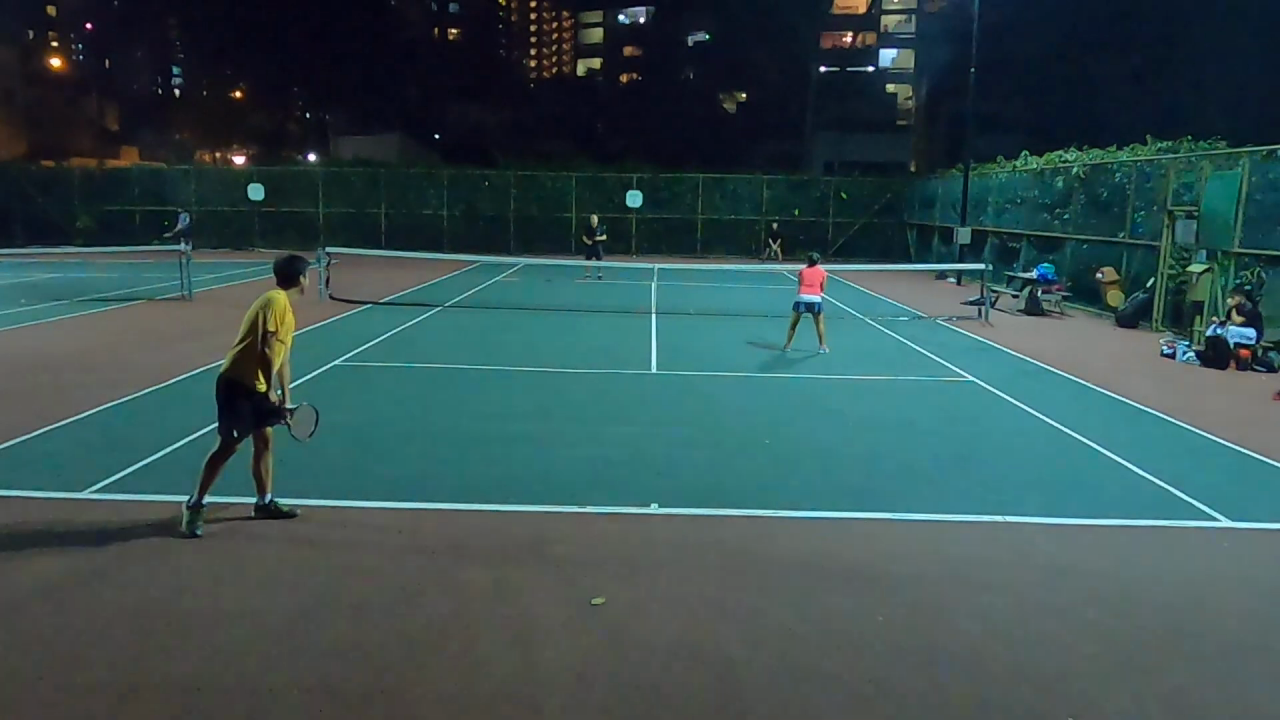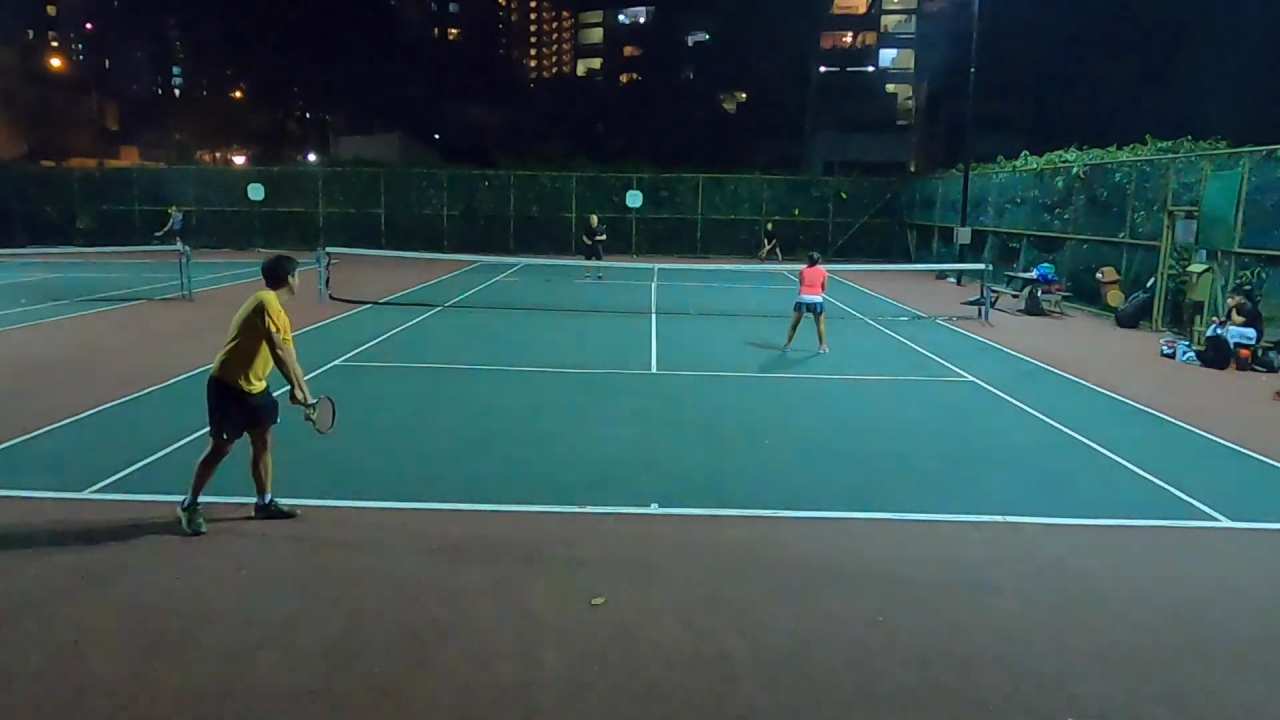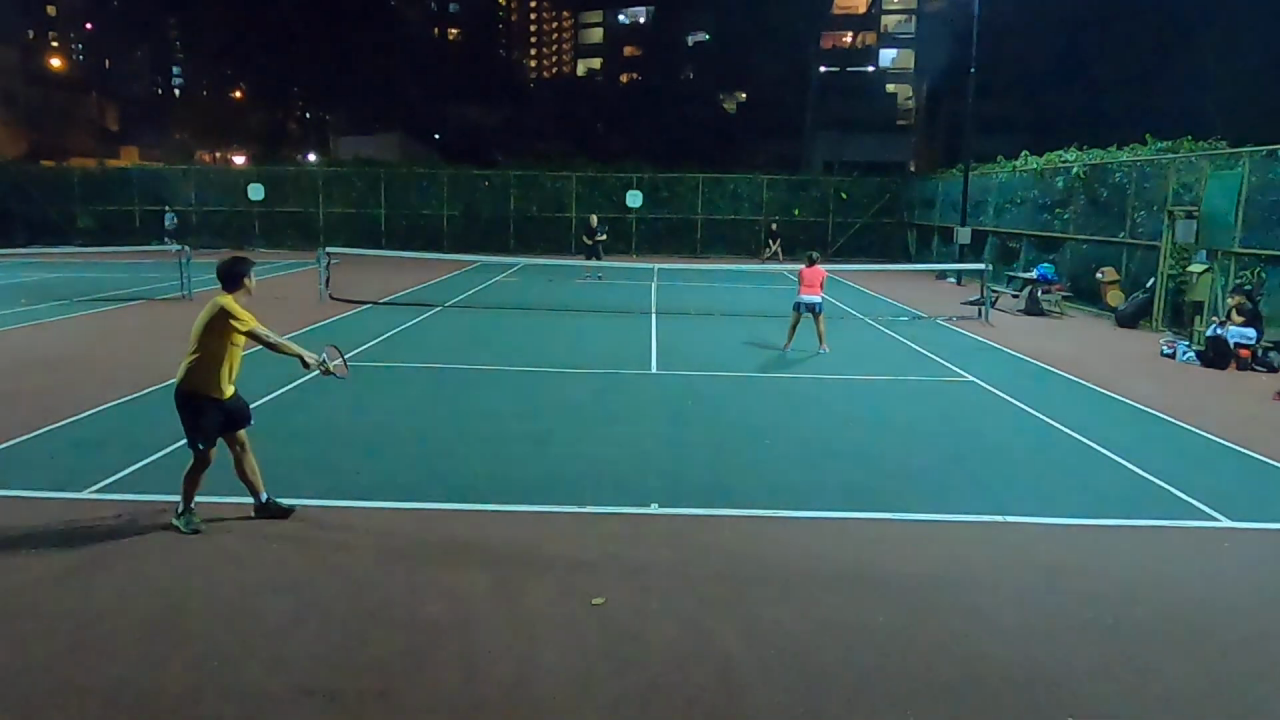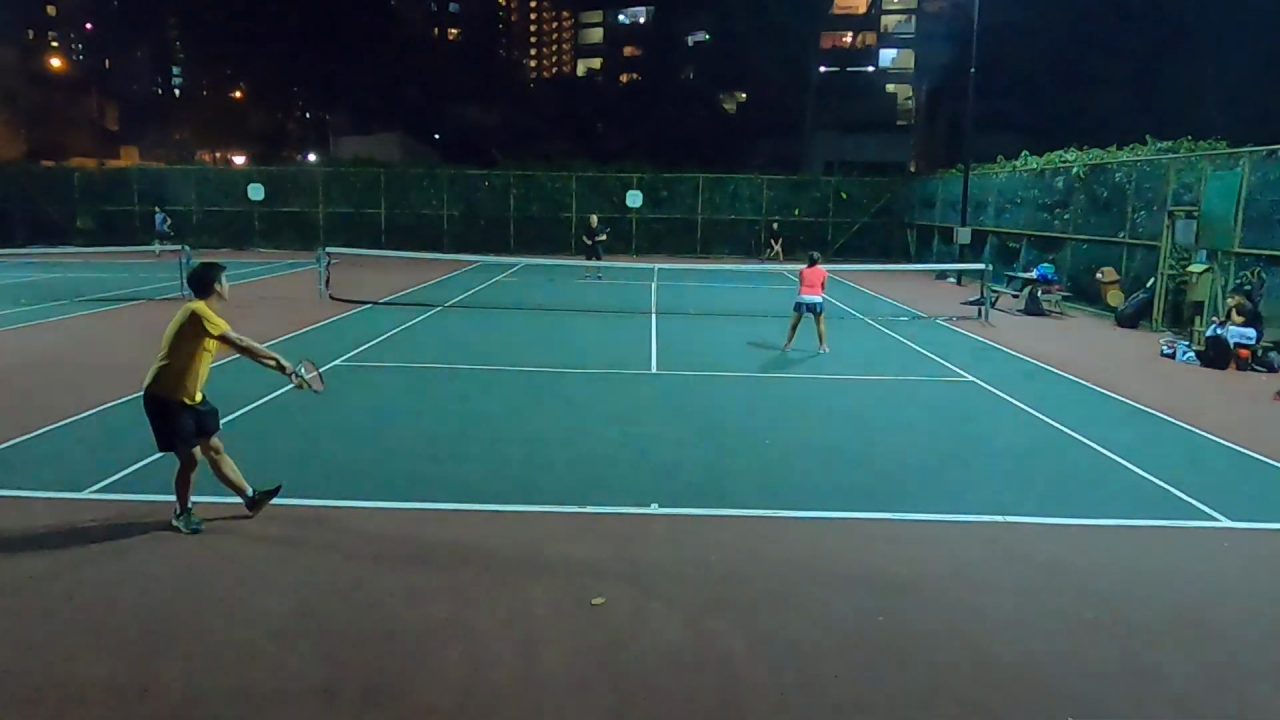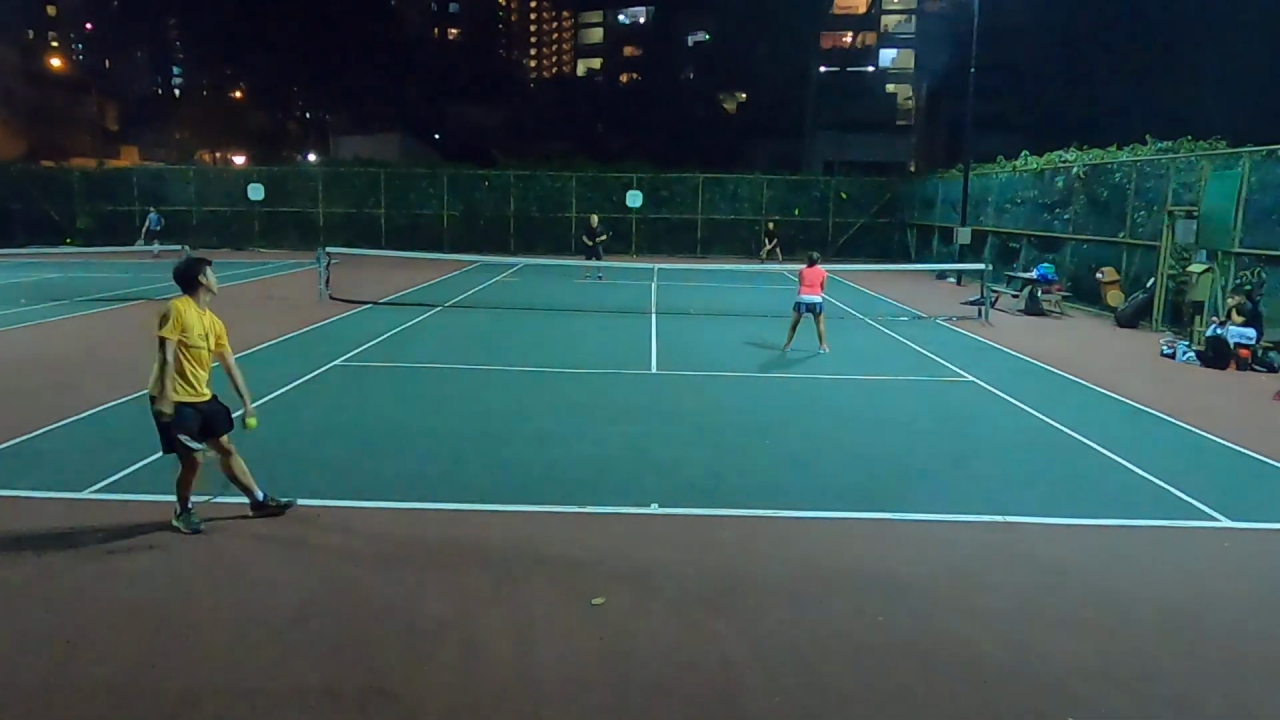
dt=0.4s
person 1, frame 1
left shoulder: (287, 312)
right shoulder: (275, 301)
left elbow: (282, 357)
right elbow: (266, 348)
left wrist: (286, 396)
right wrist: (271, 388)
left hip: (260, 386)
right hip: (238, 384)
left knee: (264, 442)
right knee: (229, 446)
left ankle: (265, 502)
right ankle: (195, 505)
person 1, frame 2
left shoulder: (277, 312)
right shoulder: (265, 302)
left elbow: (287, 353)
right elbow: (278, 352)
left wrist: (302, 388)
right wrist: (297, 387)
left hip: (254, 387)
right hip: (228, 386)
left knee: (262, 442)
right knee: (220, 448)
left ankle: (264, 503)
right ankle: (190, 505)
person 1, frame 3
left shoulder: (232, 309)
right shoulder: (225, 307)
left elbow: (267, 339)
right elbow: (267, 340)
left wrist: (302, 354)
right wrist: (302, 354)
left hip: (222, 392)
right hip: (195, 394)
left knee: (241, 446)
right knee: (204, 457)
left ankle: (264, 503)
right ankle: (184, 512)
person 1, frame 4
left shoulder: (215, 321)
right shoulder: (197, 312)
left elbow: (243, 348)
right elbow: (241, 344)
left wrist: (275, 363)
right wrist: (278, 359)
left hip: (191, 398)
right hip: (164, 398)
left knee: (215, 450)
right knee: (191, 458)
left ankle: (251, 497)
right ankle: (182, 512)
person 1, frame 5
left shoulder: (213, 321)
right shoulder: (176, 310)
left elbow: (228, 362)
right elbow: (166, 355)
left wrist: (246, 401)
right wrist: (164, 396)
left hip: (204, 398)
right hip: (175, 401)
left knee: (226, 450)
right knee: (192, 460)
left ankle: (260, 500)
right ankle: (183, 512)
